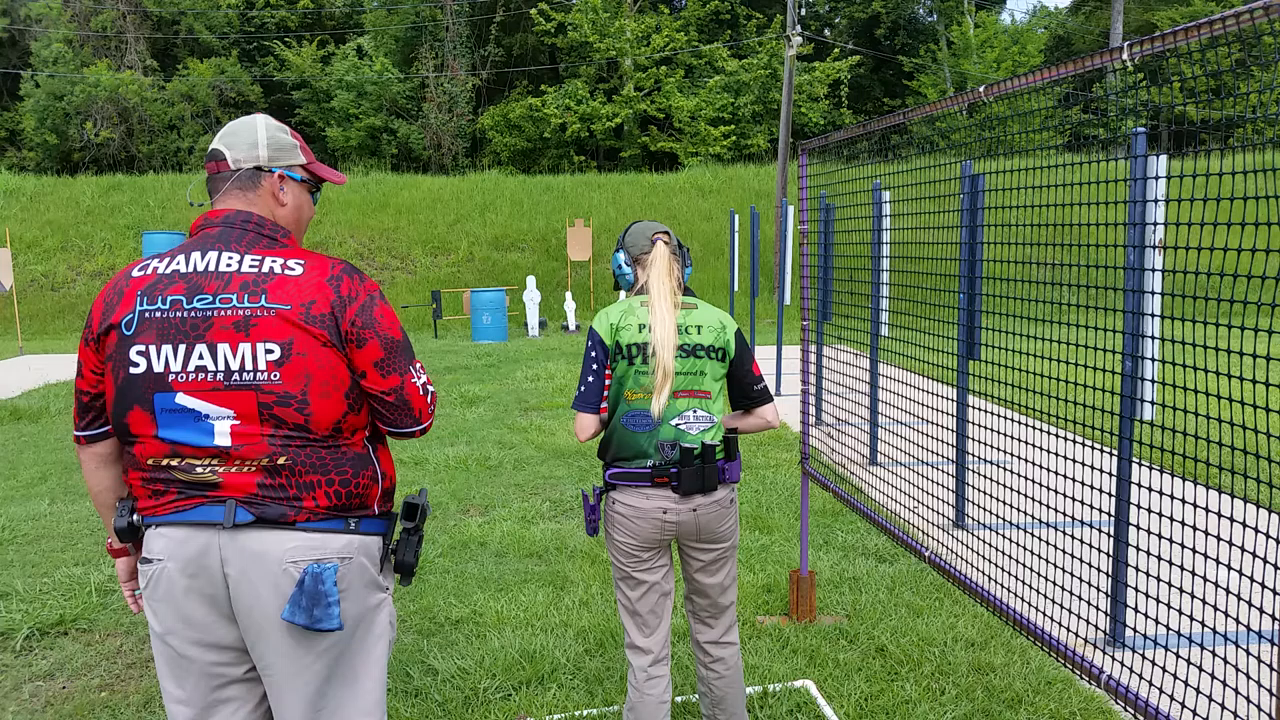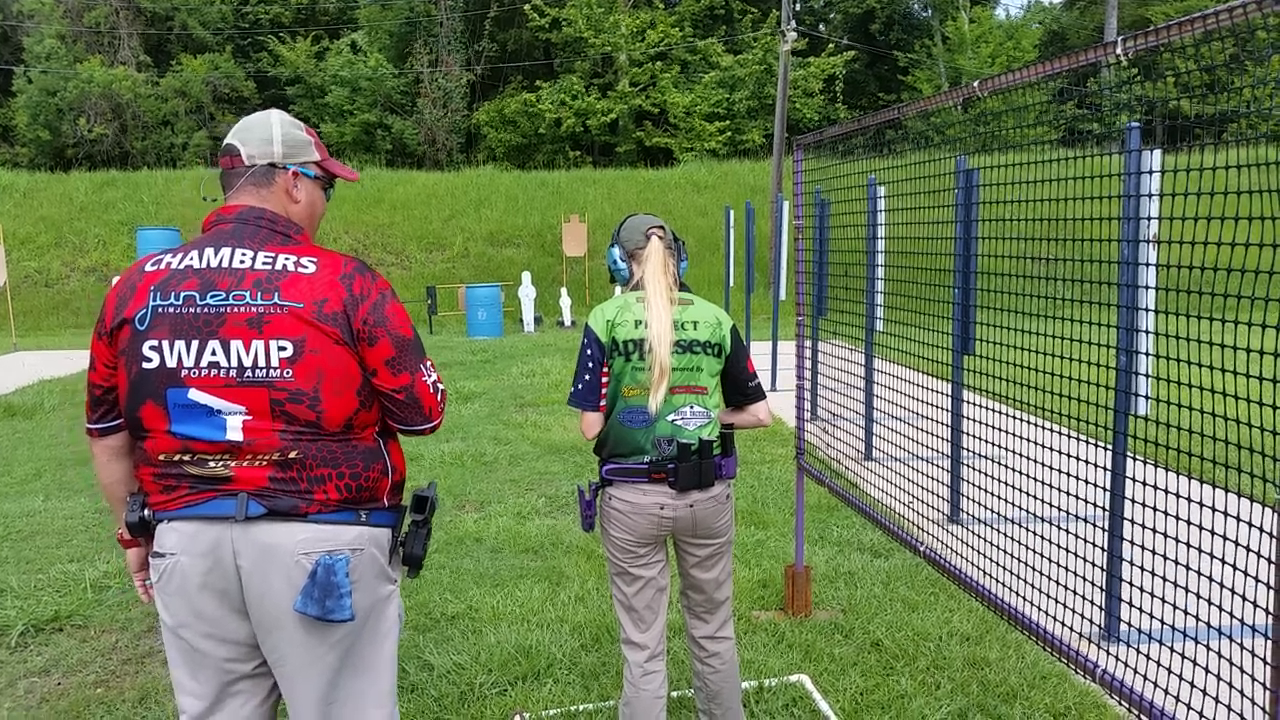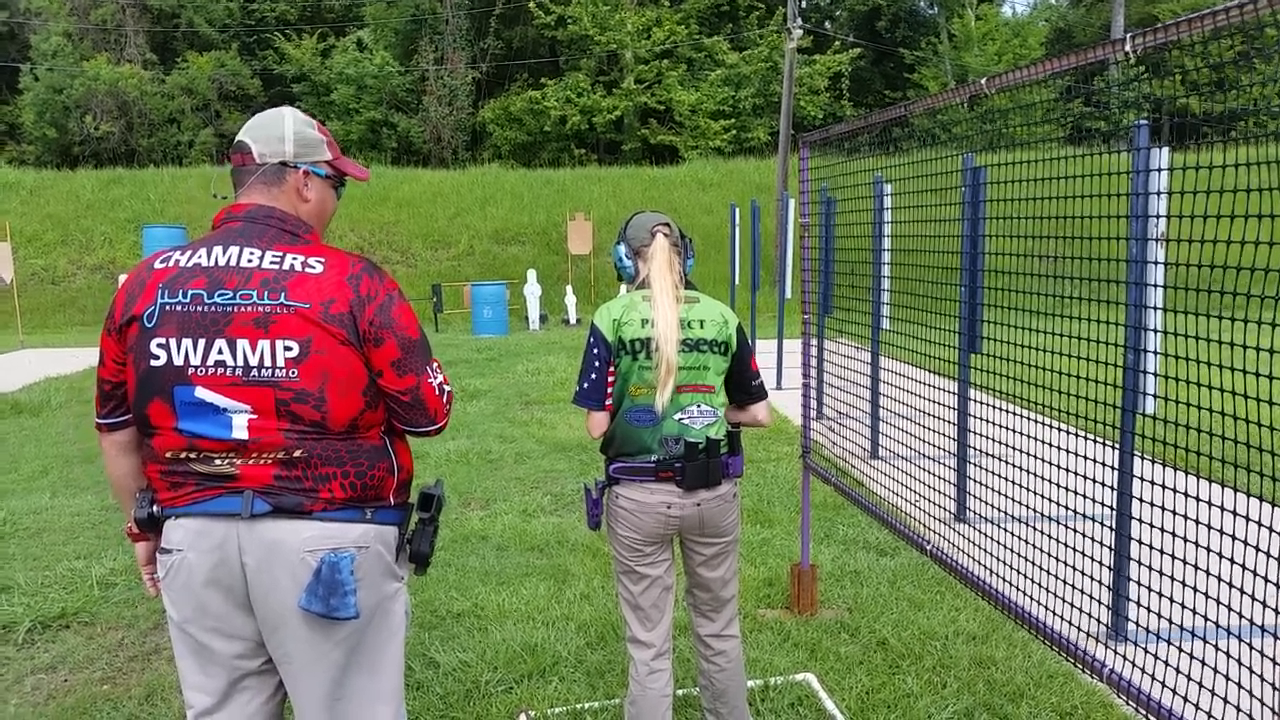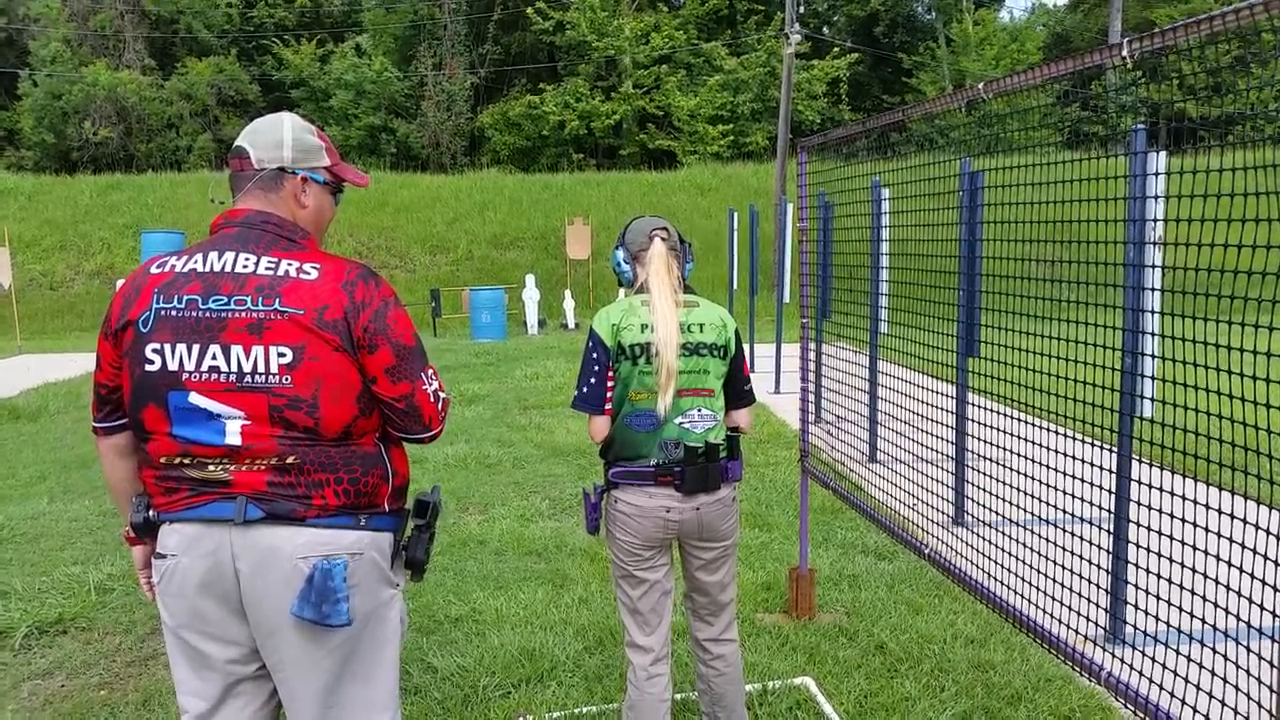
dt=0.4s
person 1, frame 1
left shoulder: (123, 292)
right shoulder: (333, 285)
left elbow: (96, 442)
right elbow: (413, 417)
left wrist: (124, 541)
left hip: (177, 548)
right hip: (310, 550)
person 1, frame 2
left shoulder: (137, 287)
right shoulder: (346, 281)
left elbow: (108, 436)
right elbow: (423, 415)
left wrist: (134, 533)
left hip: (189, 542)
right hip: (320, 544)
person 1, frame 3
left shoulder: (146, 283)
right shoulder: (353, 280)
left elbow: (117, 430)
right elbow: (429, 415)
left wrist: (144, 527)
left hip: (196, 537)
right hip: (326, 541)
person 1, frame 4
left shoulder: (142, 289)
right shoulder: (349, 288)
left elbow: (113, 435)
right elbow: (424, 421)
left wrist: (142, 531)
left hip: (189, 544)
right hip: (321, 547)
person 2, frame 1
left shoulder: (612, 321)
right shoulder: (720, 322)
left elbow: (585, 428)
right elbow: (766, 416)
left hip: (637, 500)
right hip: (711, 496)
left knee: (647, 647)
right knee: (718, 633)
person 2, frame 2
left shoulder: (607, 317)
right shoulder: (715, 318)
left elbow: (590, 427)
right elbow: (758, 414)
left hip: (633, 497)
right hip: (707, 492)
left knee: (643, 643)
right knee: (713, 628)
person 2, frame 3
left shoulder: (613, 316)
right shoulder: (721, 316)
left elbow: (598, 426)
right elbow: (758, 414)
left hip: (640, 495)
right hip: (714, 490)
left knee: (649, 641)
right knee: (719, 628)
person 2, frame 4
left shoulder: (612, 321)
right shoulder: (719, 320)
left elbow: (599, 430)
right elbow: (741, 420)
left hip: (638, 499)
right hip: (712, 493)
left knee: (647, 646)
right knee: (718, 632)
